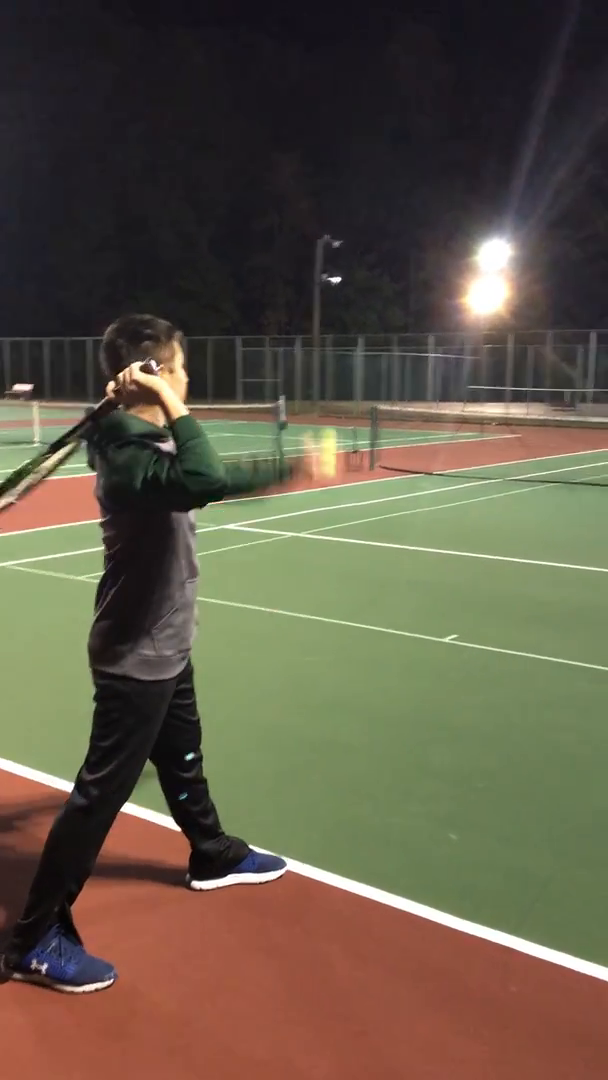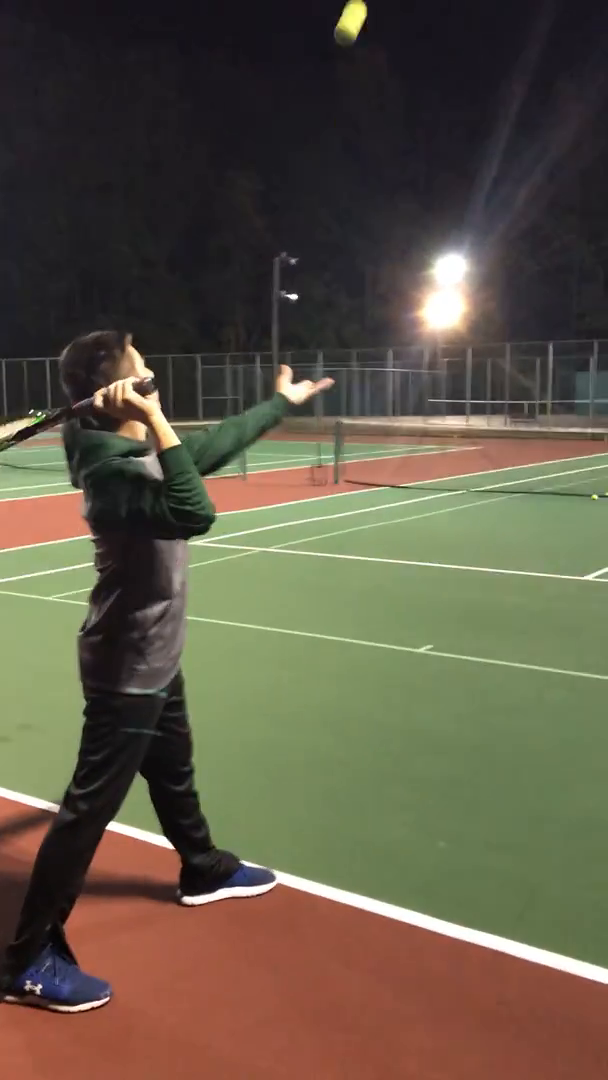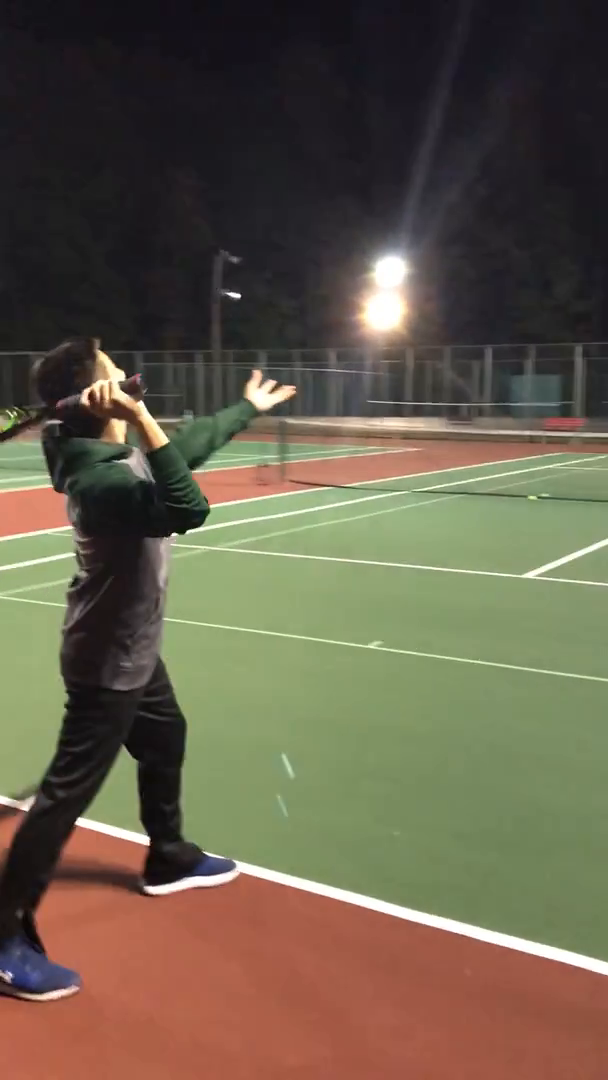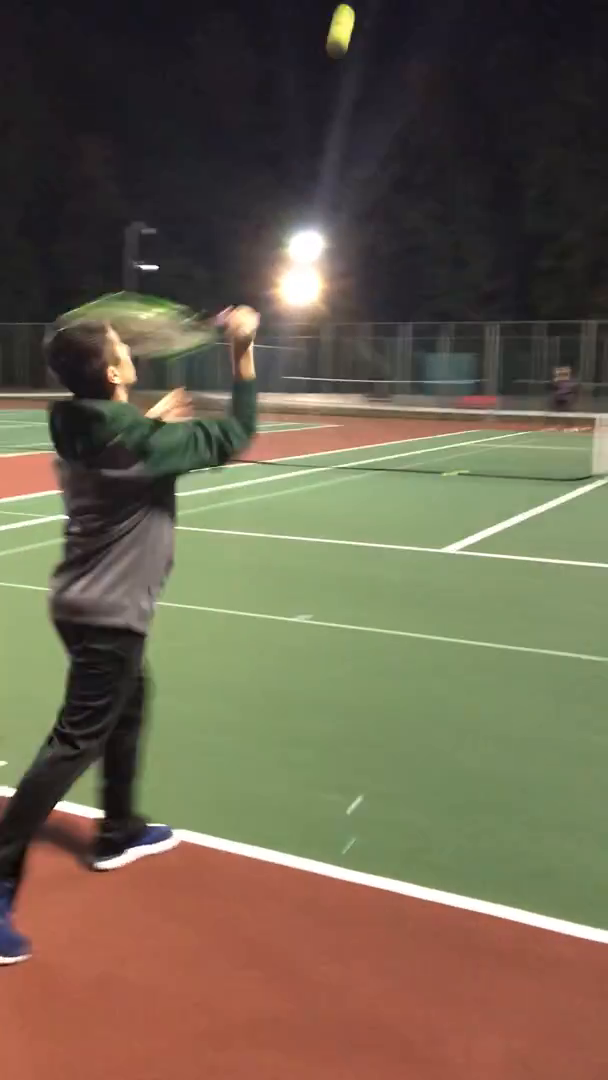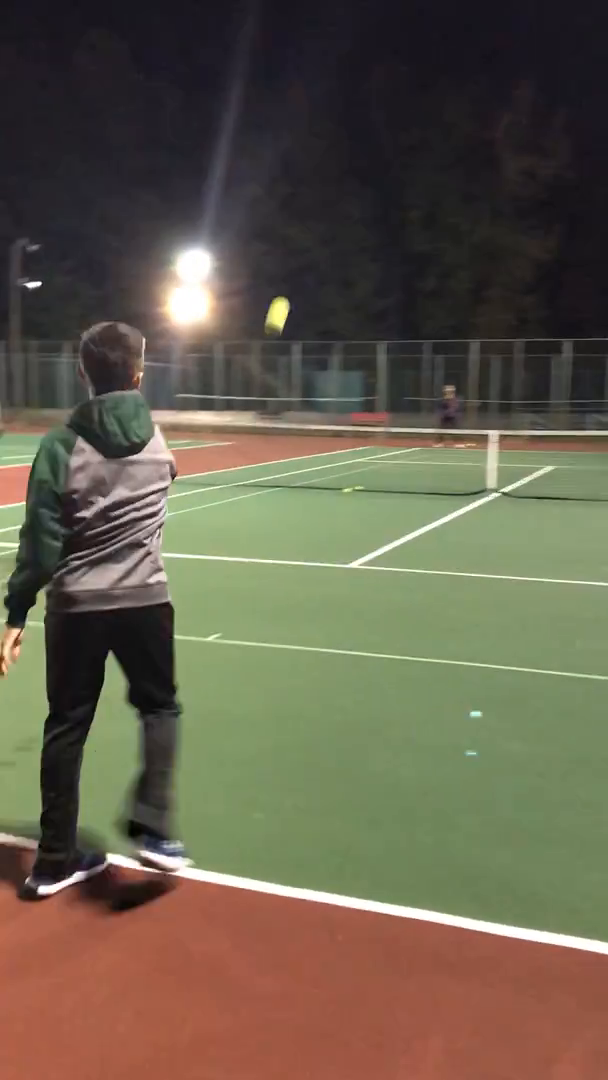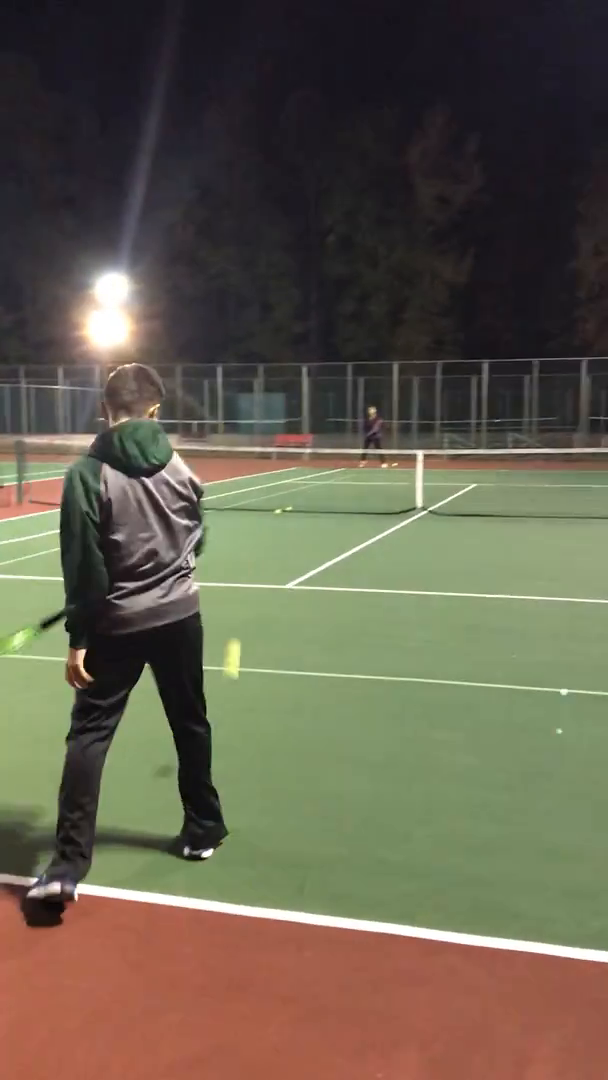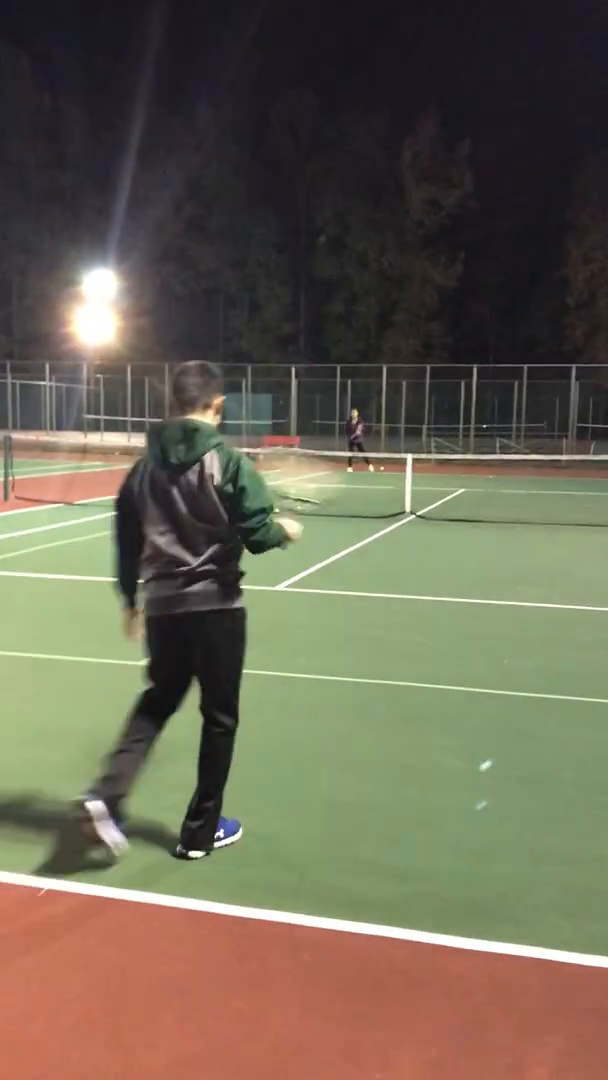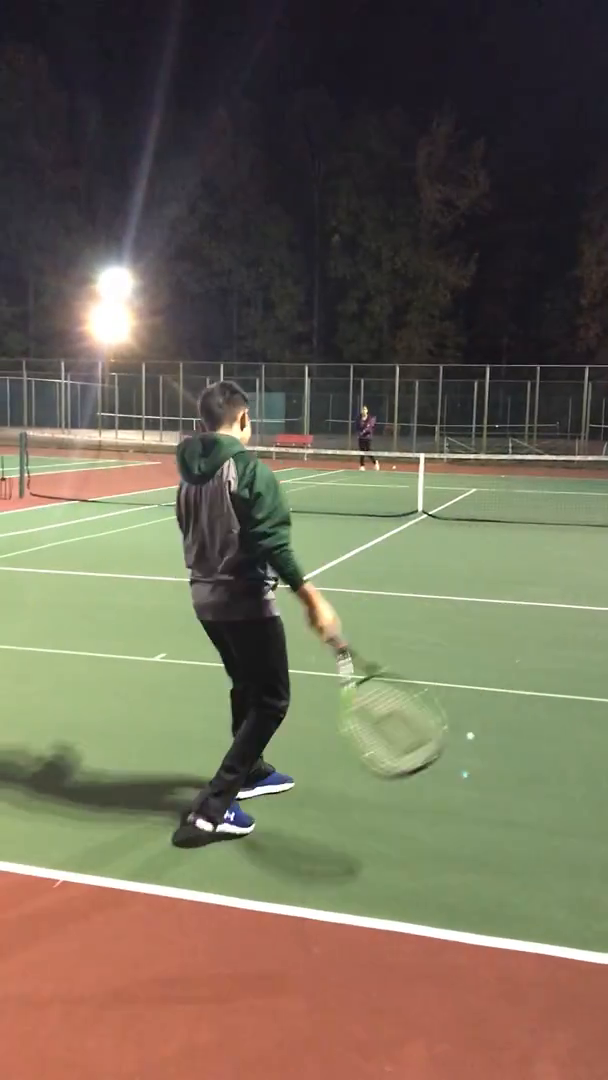
dt=0.3s
person 1, frame 1
left shoulder: (157, 441)
right shoulder: (127, 455)
left elbow: (219, 476)
right elbow: (202, 481)
left wrist: (289, 469)
right wrist: (168, 403)
left hip: (165, 645)
right hip: (133, 655)
left knee: (182, 755)
right knee: (104, 790)
left ankle: (213, 855)
person 1, frame 2
left shoulder: (140, 449)
right shoulder: (112, 476)
left elbow: (217, 443)
right elbow: (194, 514)
left wrist: (282, 401)
right wrist: (156, 420)
left hip: (153, 656)
right hip: (125, 668)
left knee: (173, 766)
right knee: (92, 804)
left ankle: (204, 869)
person 1, frame 3
left shoulder: (115, 455)
right shoulder: (102, 483)
left elbow: (188, 442)
right elbow: (188, 508)
left wrist: (246, 407)
right wrist: (143, 421)
left hip: (128, 647)
right hip: (107, 661)
left knee: (165, 741)
right knee: (67, 792)
left ankle: (169, 857)
person 1, frame 4
left shoulder: (86, 431)
right shoulder: (140, 442)
right elbow: (231, 438)
left wrist: (157, 417)
right wrist: (242, 354)
left hip: (85, 601)
right hip: (109, 612)
left knee: (127, 705)
right knee: (75, 743)
left ankle: (119, 829)
person 1, frame 5
left shoulder: (61, 444)
right shoulder: (157, 445)
left hip: (75, 605)
right hip: (144, 601)
left knee: (67, 726)
right knee: (159, 712)
left ankle: (57, 857)
right ankle: (149, 823)
person 1, frame 6
left shoulder: (87, 475)
right shoulder: (180, 468)
left elbow: (81, 567)
left wrist: (77, 641)
left hip: (115, 624)
right hip: (178, 616)
left knee: (89, 735)
right knee: (191, 723)
left ankle: (68, 866)
right ankle: (201, 829)
person 1, frame 7
left shoulder: (142, 467)
right shoulder: (231, 462)
left elbow: (129, 542)
right elbow: (257, 533)
left wrist: (134, 605)
right wrist: (285, 532)
left hip: (164, 606)
right hip: (214, 605)
left knee: (156, 701)
right knee: (220, 717)
left ankle: (106, 795)
right ankle: (202, 828)
person 1, frame 8
left shoulder: (188, 475)
right shoulder: (251, 470)
right elbow: (272, 543)
right wrist: (312, 598)
left hip: (207, 601)
right hip: (246, 603)
left knee: (248, 688)
right knee: (270, 700)
left ankle: (248, 771)
right ankle: (212, 807)
